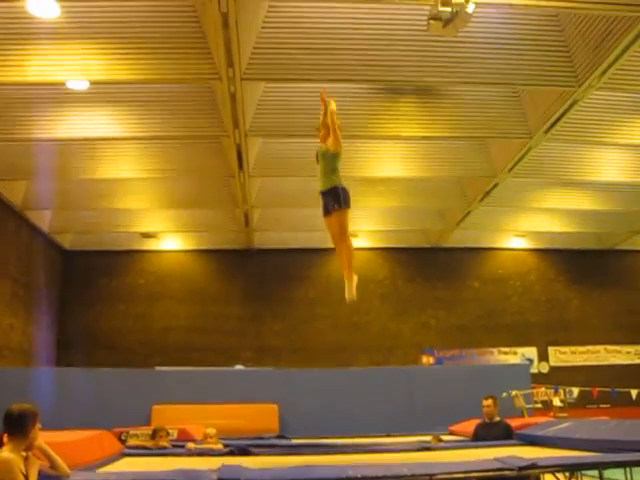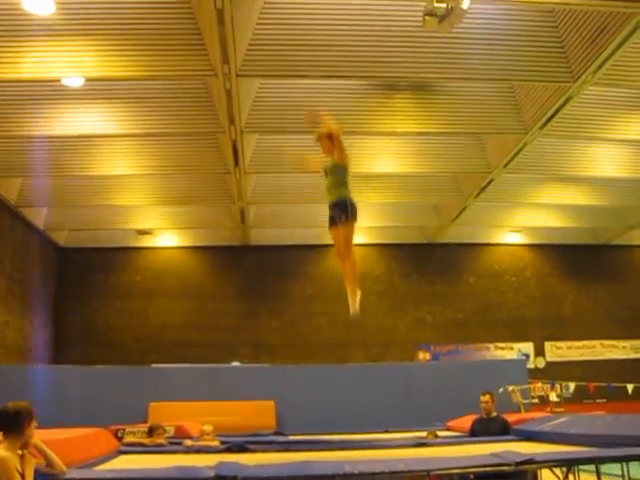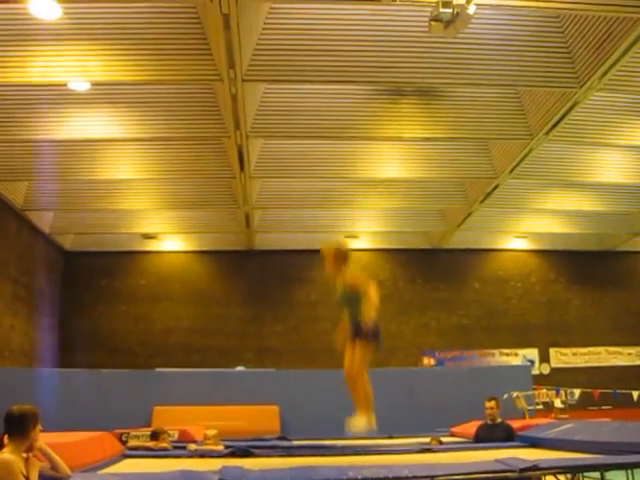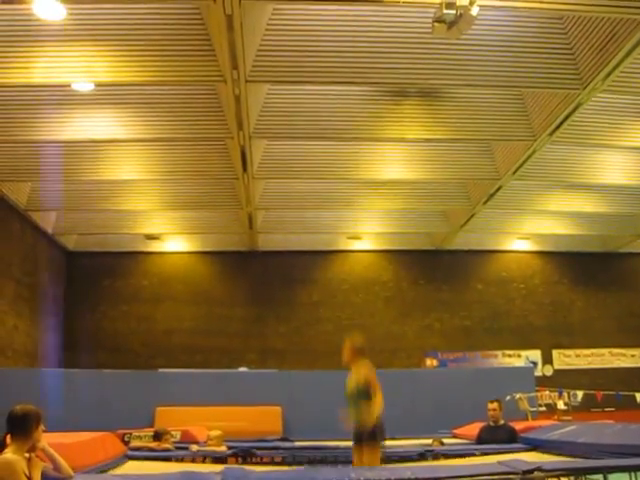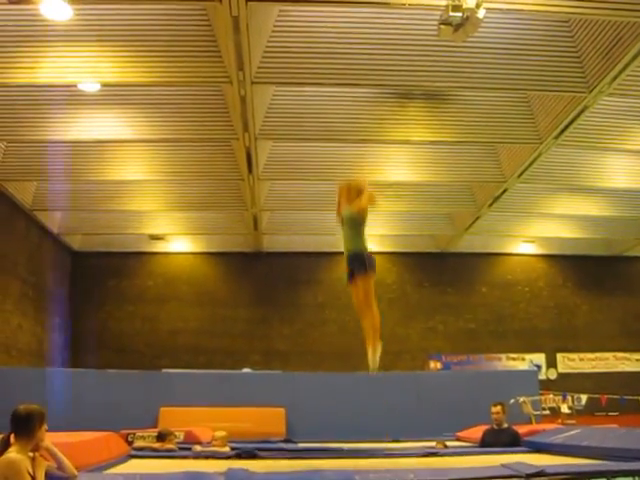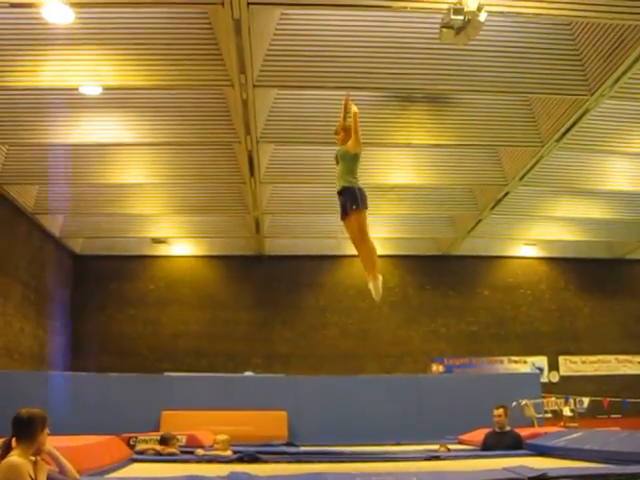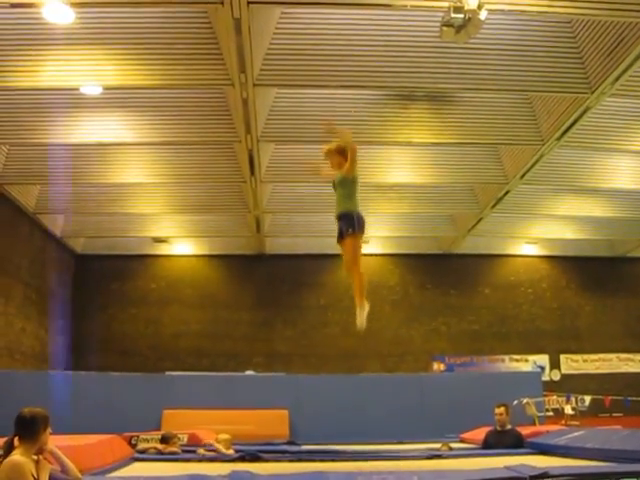
dt=0.3s
person 1, frame 1
left shoulder: (334, 143)
right shoulder: (323, 147)
left elbow: (333, 118)
right elbow: (324, 122)
left wrist: (330, 105)
right wrist: (324, 105)
left hip: (336, 191)
right hip: (327, 194)
left knee: (343, 237)
right knee: (337, 240)
left ankle: (349, 277)
right ankle: (348, 277)
person 1, frame 2
left shoulder: (340, 155)
right shoulder: (330, 161)
left elbow: (336, 133)
left wrist: (321, 120)
left hip: (344, 205)
right hip: (334, 208)
left knee: (346, 250)
right knee: (341, 252)
left ankle: (353, 290)
right ankle: (352, 291)
person 1, frame 3
left shoulder: (350, 277)
right shoulder: (341, 280)
left elbow: (372, 289)
left wrist: (371, 313)
right wrist: (342, 334)
left hip: (367, 329)
right hip: (356, 329)
left knee: (358, 372)
right knee: (349, 373)
left ankle: (368, 416)
right ankle: (362, 413)
person 1, frame 4
left shoulder: (367, 373)
right shoulder: (351, 376)
left elbow: (378, 397)
left wrist: (374, 413)
right wrist: (349, 417)
left hip: (371, 428)
right hip: (360, 429)
person 1, frame 5
left shoulder: (359, 206)
right shoulder: (348, 210)
left elbow: (370, 198)
right elbow: (340, 214)
left wrist: (365, 188)
right wrist: (339, 200)
left hip: (361, 257)
right hip: (352, 259)
left knee: (368, 303)
right knee: (360, 306)
left ankle: (375, 343)
right ankle: (370, 345)
person 1, frame 6
left shoulder: (354, 144)
right shoulder: (343, 149)
left elbow: (355, 116)
right elbow: (343, 125)
left wrist: (352, 106)
right wrist: (344, 111)
left hip: (353, 192)
right hip: (344, 195)
left knee: (363, 237)
right knee: (357, 241)
left ankle: (375, 275)
right ankle: (371, 277)
person 1, frame 7
left shoulder: (350, 168)
right shoulder: (340, 174)
left elbow: (352, 147)
left wrist: (338, 133)
left hip: (352, 218)
right hip: (344, 220)
left knee: (354, 263)
right knee: (350, 266)
left ankle: (362, 303)
right ankle: (360, 305)
